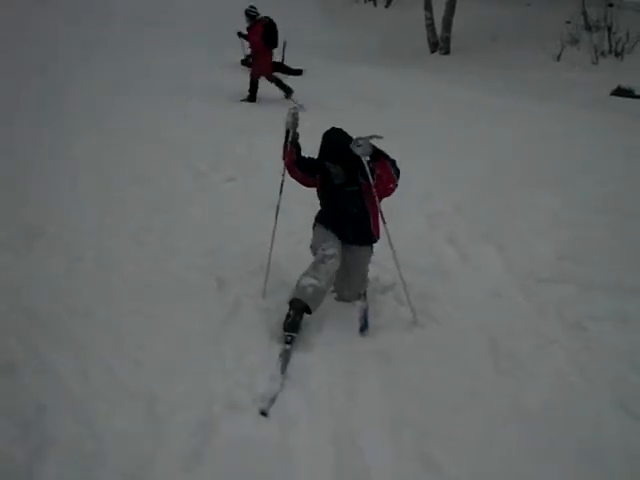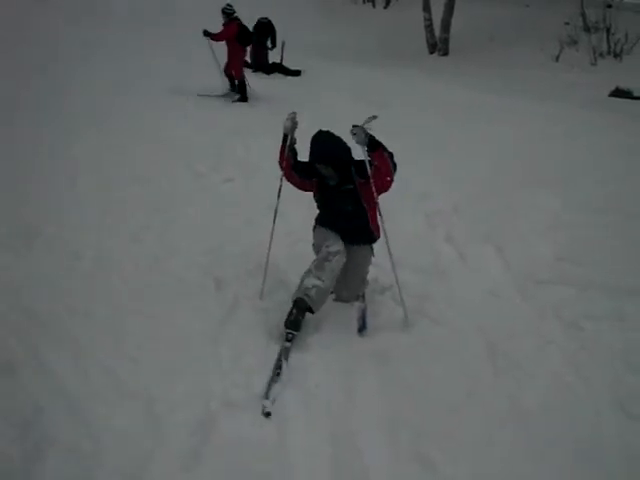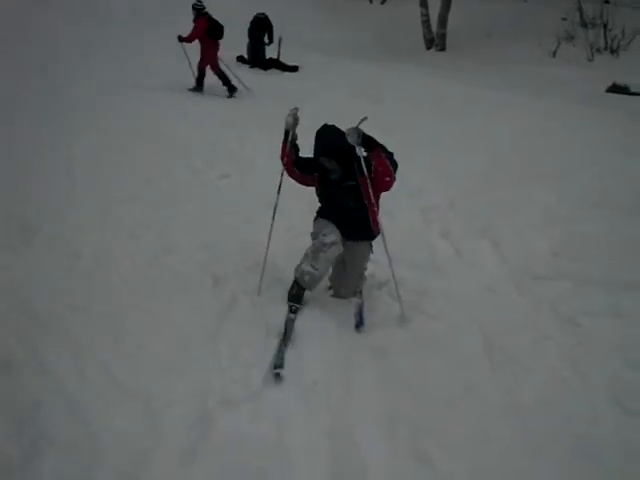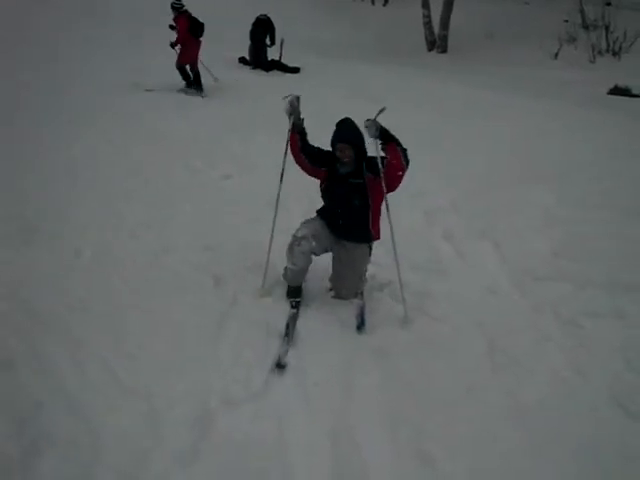
dt=0.3s
person 1, frame 1
left shoulder: (366, 176)
right shoulder: (322, 171)
left elbow: (390, 181)
right elbow: (296, 167)
left wrist: (374, 155)
right wrist: (292, 136)
left hip: (358, 240)
right hip: (327, 230)
left knee: (348, 295)
right knee: (329, 257)
left ankle: (353, 286)
right ankle: (299, 305)
person 1, frame 2
left shoulder: (361, 173)
right shoulder: (317, 176)
left elbow: (386, 174)
right elbow: (291, 170)
left wrist: (370, 144)
right wrist: (288, 139)
left hip: (359, 241)
right hip: (328, 231)
left knee: (347, 296)
right knee: (333, 254)
left ankle: (354, 288)
right ankle: (302, 304)
person 1, frame 3
left shoulder: (364, 170)
right shoulder: (320, 170)
left elbow: (388, 173)
right elbow: (293, 166)
left wrist: (367, 143)
right wrist: (290, 134)
left hip: (358, 238)
right hip: (329, 224)
left knee: (344, 292)
right knee: (328, 243)
left ankle: (350, 283)
right ankle: (301, 283)
person 1, frame 4
left shoulder: (373, 170)
right shoulder: (328, 164)
left elbow: (399, 166)
right elbow: (303, 153)
left wrist: (383, 136)
right wrist: (296, 123)
left hip: (356, 240)
right hip: (327, 226)
left knee: (345, 293)
right knee: (302, 239)
left ankle: (350, 284)
right ankle: (294, 282)
